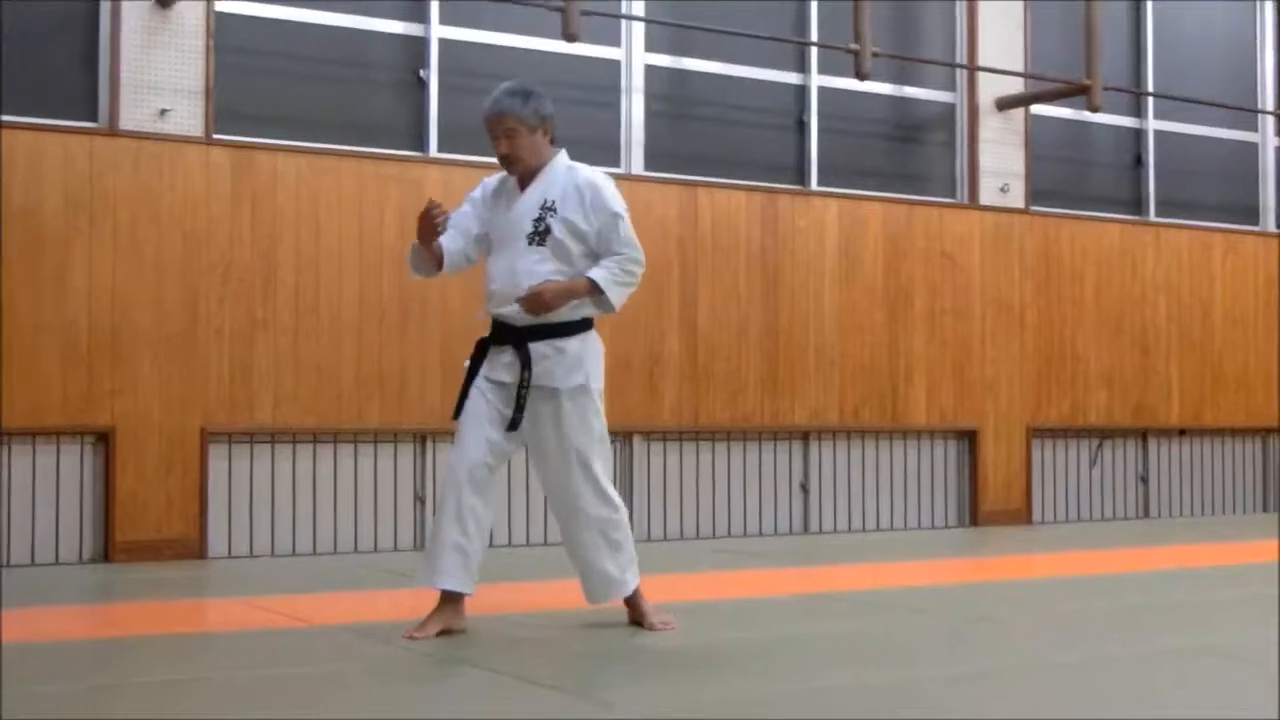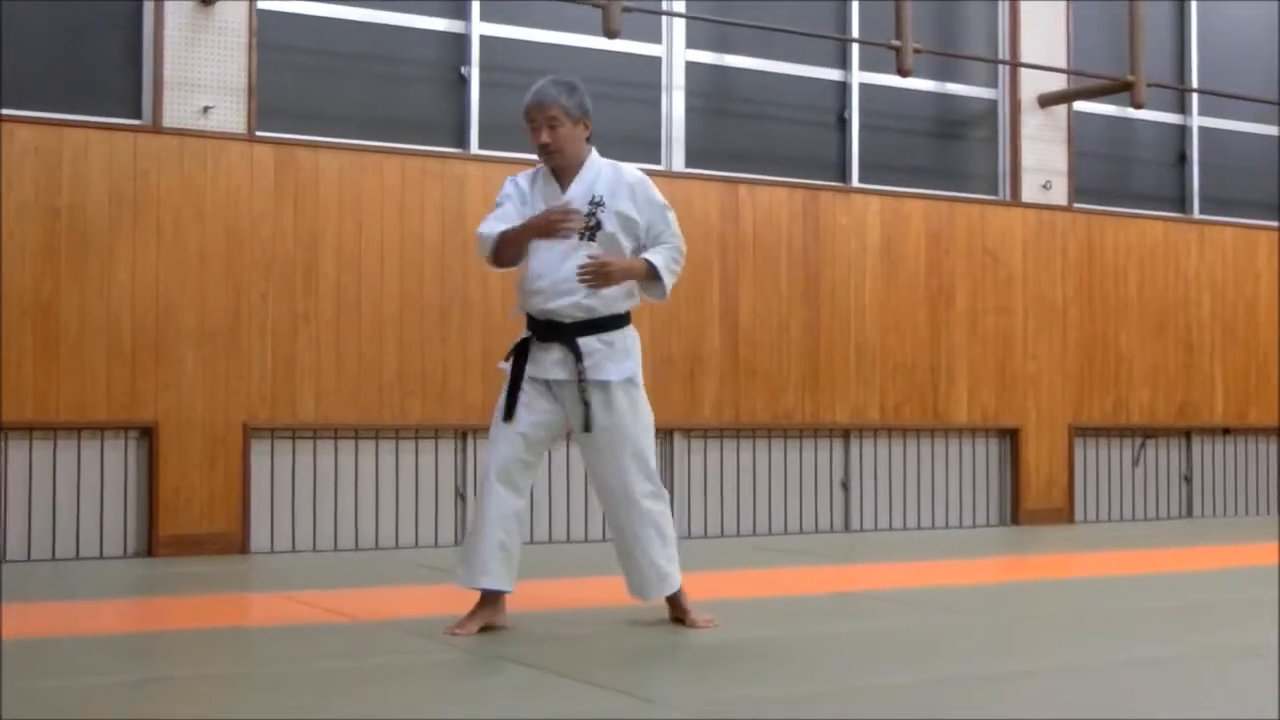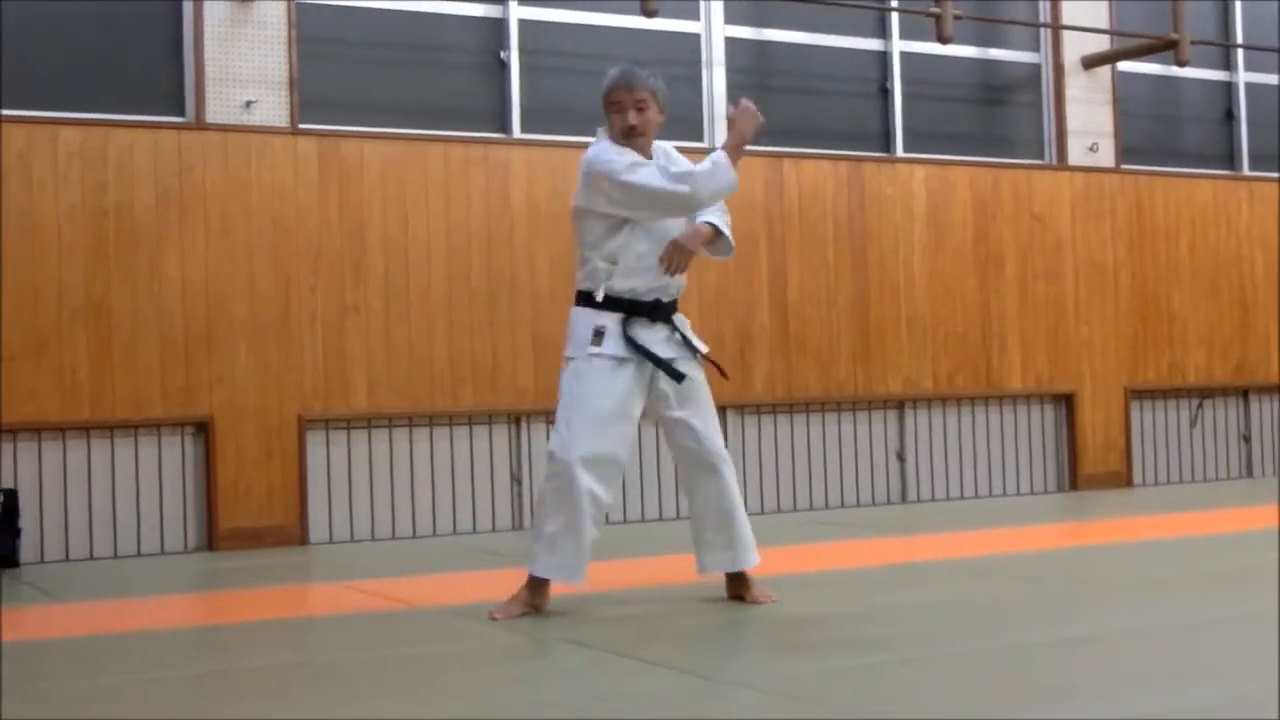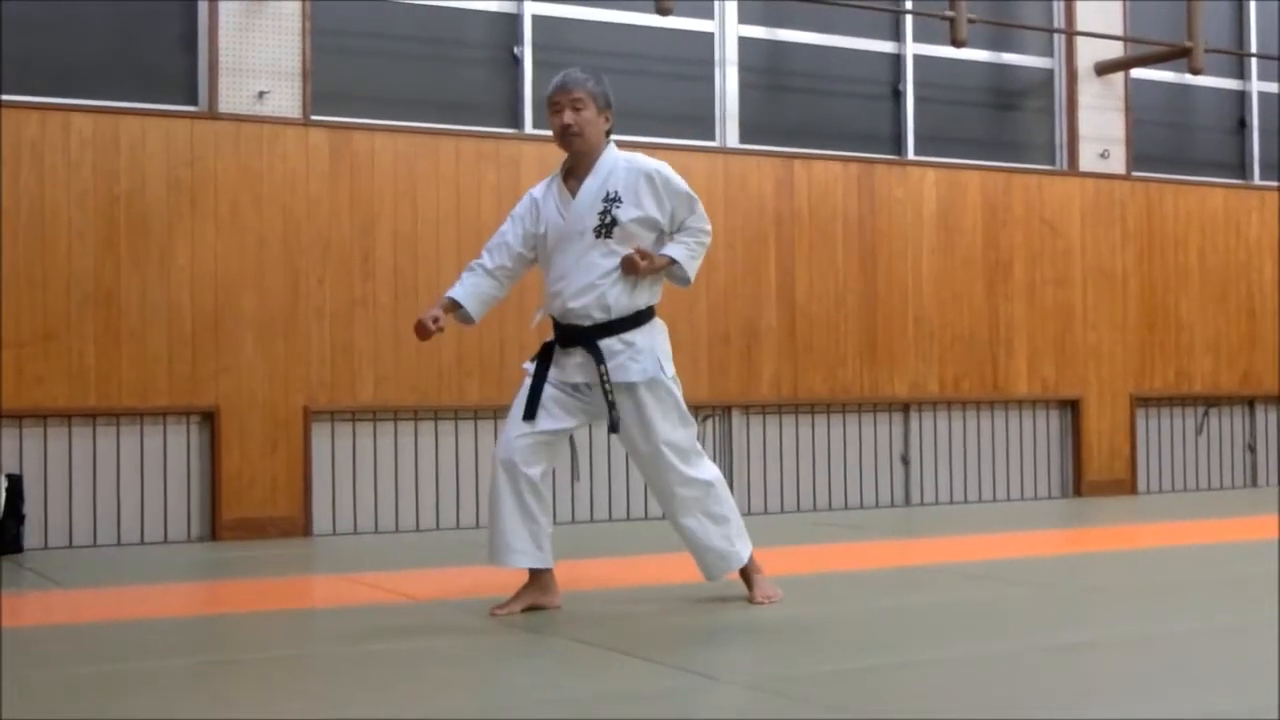
dt=1s
person 1, frame 1
left shoulder: (586, 186)
right shoulder: (489, 193)
left elbow: (626, 260)
right elbow: (442, 260)
left wrist: (571, 289)
right wrist: (427, 238)
left hip: (564, 356)
right hip: (501, 354)
left knee: (580, 483)
right knee: (467, 470)
left ankle: (632, 598)
right ankle: (451, 604)
person 1, frame 2
left shoulder: (628, 182)
right shoulder: (521, 187)
left elbow: (671, 251)
right elbow: (496, 249)
left wrist: (628, 269)
right wrist: (531, 229)
left hip: (605, 351)
right hip: (540, 352)
left knee: (630, 479)
right knee: (503, 469)
left ankle: (674, 596)
right ankle: (491, 601)
person 1, frame 3
left shoulder: (668, 159)
right shoulder: (600, 163)
left elbow: (712, 207)
right elbow: (694, 191)
left wrist: (696, 236)
right wrist: (736, 140)
left hip: (664, 331)
right hip: (604, 333)
left knee: (705, 452)
right knee: (585, 455)
left ankle: (736, 572)
right ankle: (539, 583)
person 1, frame 4
left shoulder: (646, 174)
right shoulder: (540, 199)
left elbow: (697, 228)
right elbow: (496, 264)
left wrist: (663, 261)
right wrist: (444, 308)
left hip: (633, 348)
right hip: (565, 354)
left knee: (678, 463)
right knee: (517, 454)
left ankle: (748, 568)
right ankle: (540, 582)
